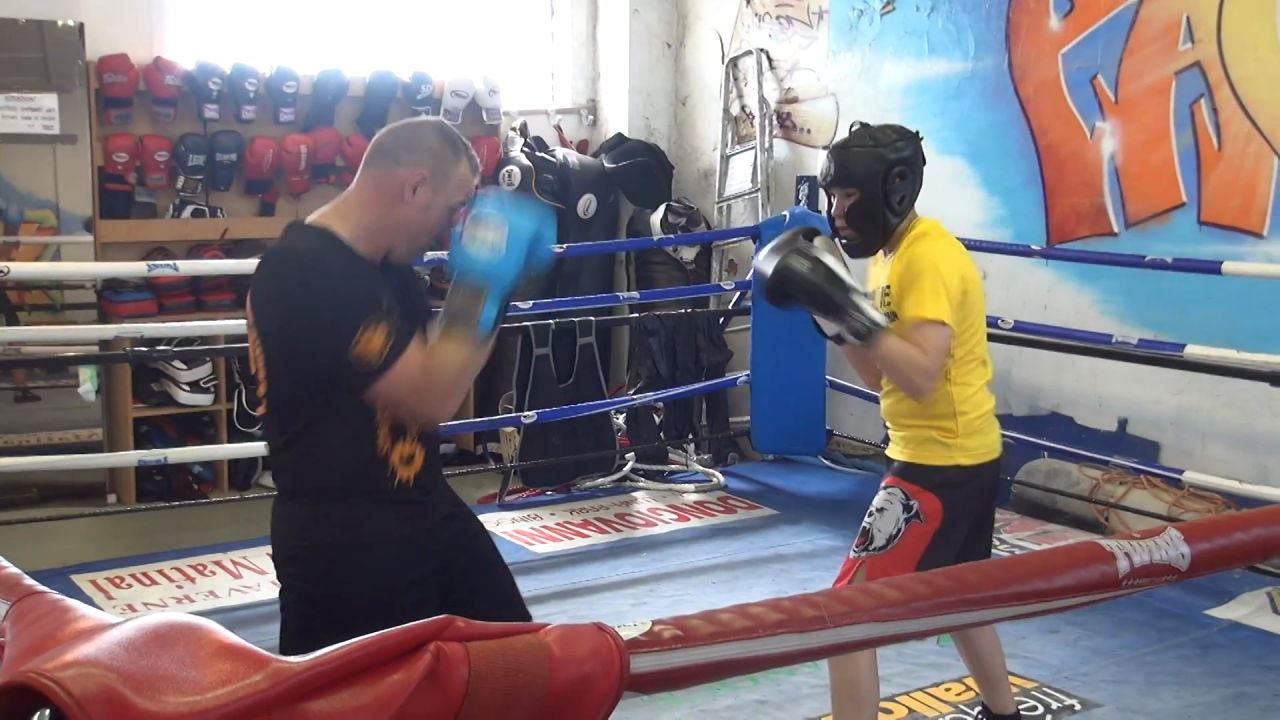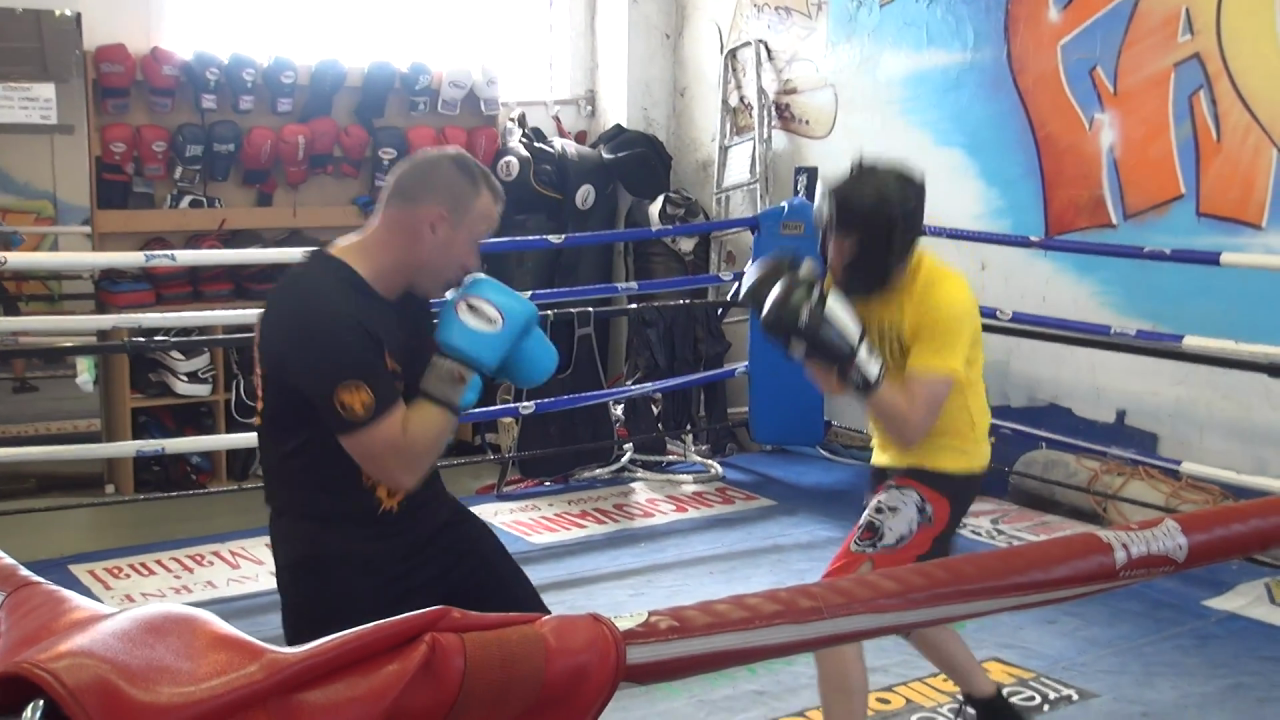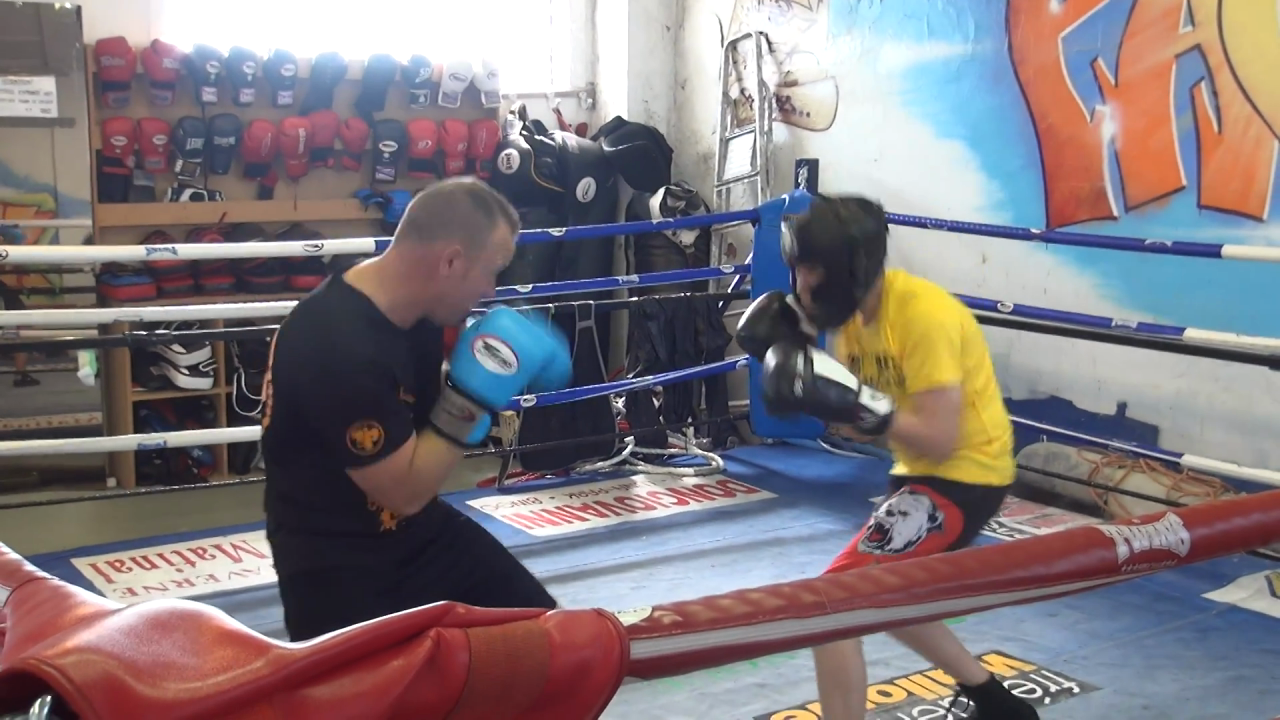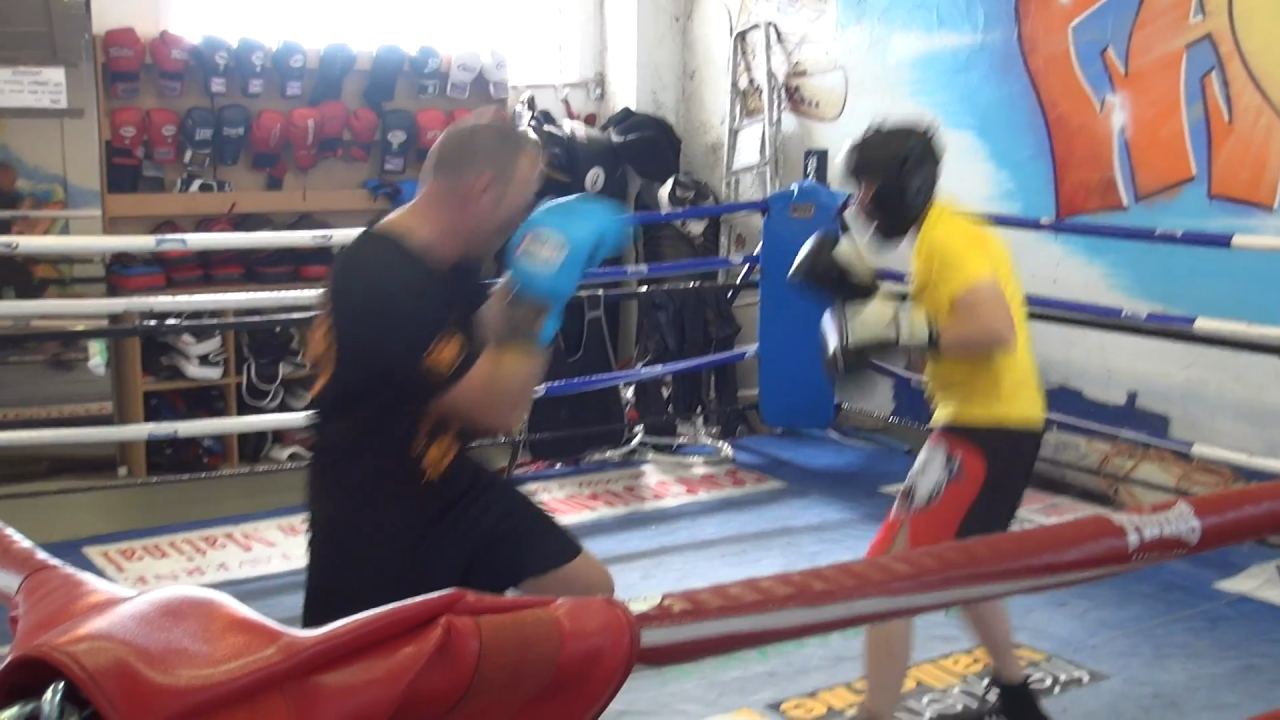
dt=0.2s
person 1, frame 1
left shoulder: (931, 258)
right shoulder: (885, 252)
left elbow: (920, 380)
right elbow: (874, 369)
left wrist: (849, 305)
right wrist: (823, 301)
left hip: (942, 462)
right hip: (962, 460)
person 1, frame 2
left shoulder: (944, 298)
right shoulder: (850, 284)
left elbow: (910, 428)
right elbow: (843, 388)
left wrist: (848, 353)
right wrist: (806, 332)
left hip: (939, 467)
right hip: (896, 465)
person 1, frame 3
left shoulder: (923, 314)
right shoulder: (853, 315)
left elbow: (944, 437)
right elbow: (864, 418)
left wrist: (847, 395)
right wrist: (807, 364)
left hip: (961, 479)
right hip: (929, 475)
person 1, frame 4
left shoulder: (947, 237)
right shoulder: (942, 236)
left elbow: (994, 328)
right elbow: (941, 325)
left wrist: (896, 331)
right wrist: (868, 295)
left hip: (986, 428)
right hip: (1006, 424)
person 2, frame 1
left shoulder: (386, 261)
right shoulder: (305, 272)
right elbow: (432, 398)
left wrist: (502, 269)
right wrist: (483, 277)
left hip: (429, 512)
right hip: (343, 539)
person 2, frame 2
left shoulder: (402, 288)
right shoulder: (318, 314)
right elbow: (399, 463)
left wrist: (501, 350)
right wrist: (466, 357)
left hip: (427, 522)
right hip: (338, 550)
person 2, frame 3
left shoulder: (412, 312)
right shoulder: (333, 343)
right elbow: (403, 491)
left wrist: (507, 371)
right wrist: (478, 391)
left hip: (424, 533)
right hip: (337, 561)
person 2, frame 4
left shoulder: (444, 256)
right shoulder: (380, 282)
left elbow: (483, 332)
right elbow: (501, 409)
left wrist: (534, 279)
right wrist: (538, 298)
left hip: (456, 486)
right hip: (371, 513)
left knee: (589, 588)
